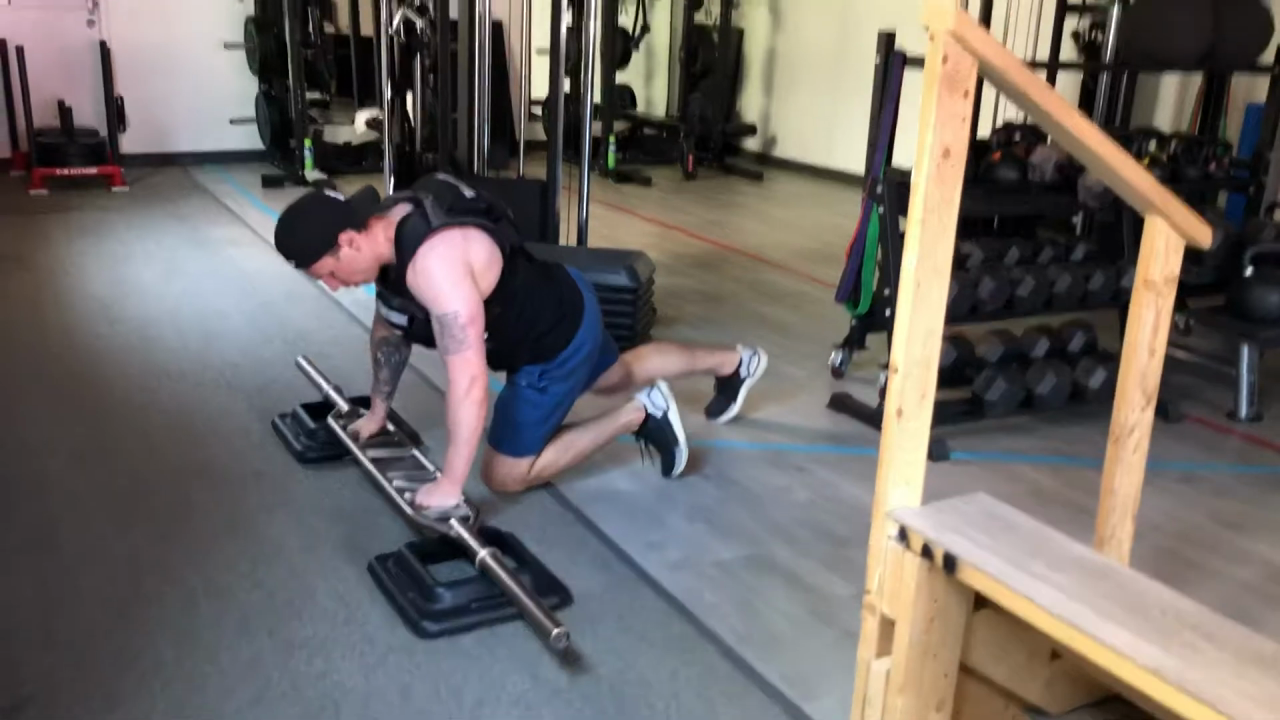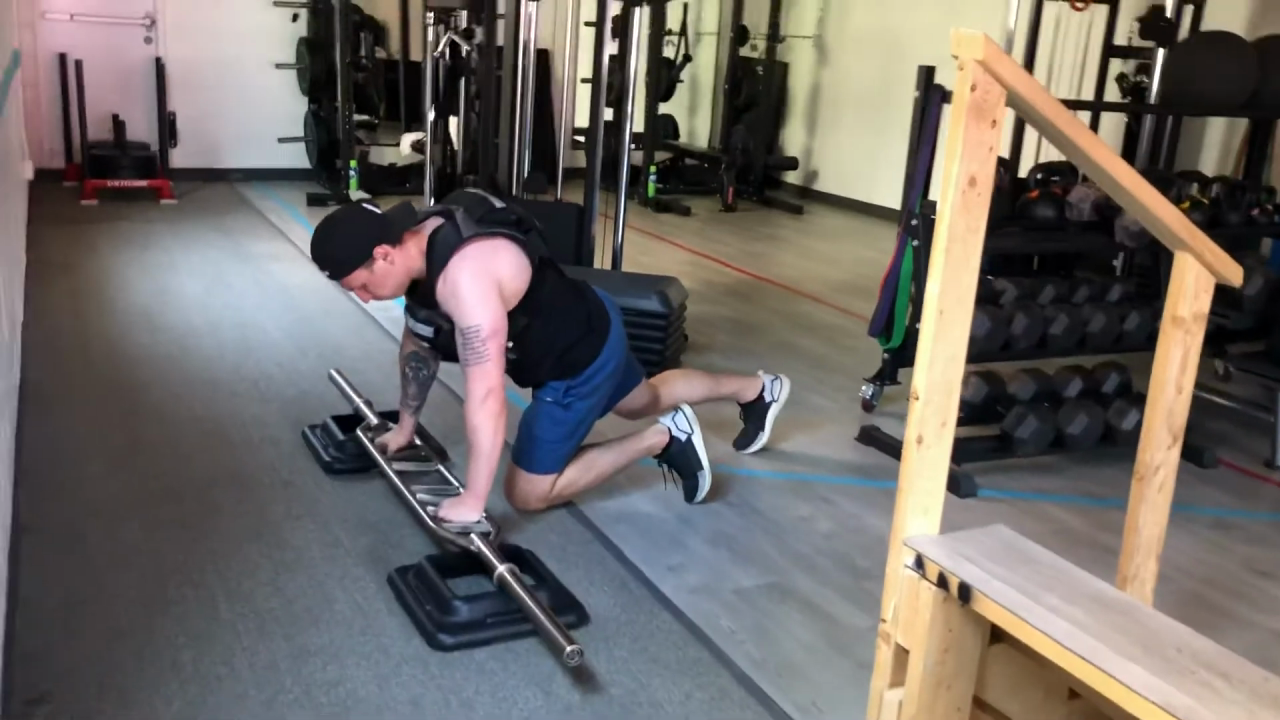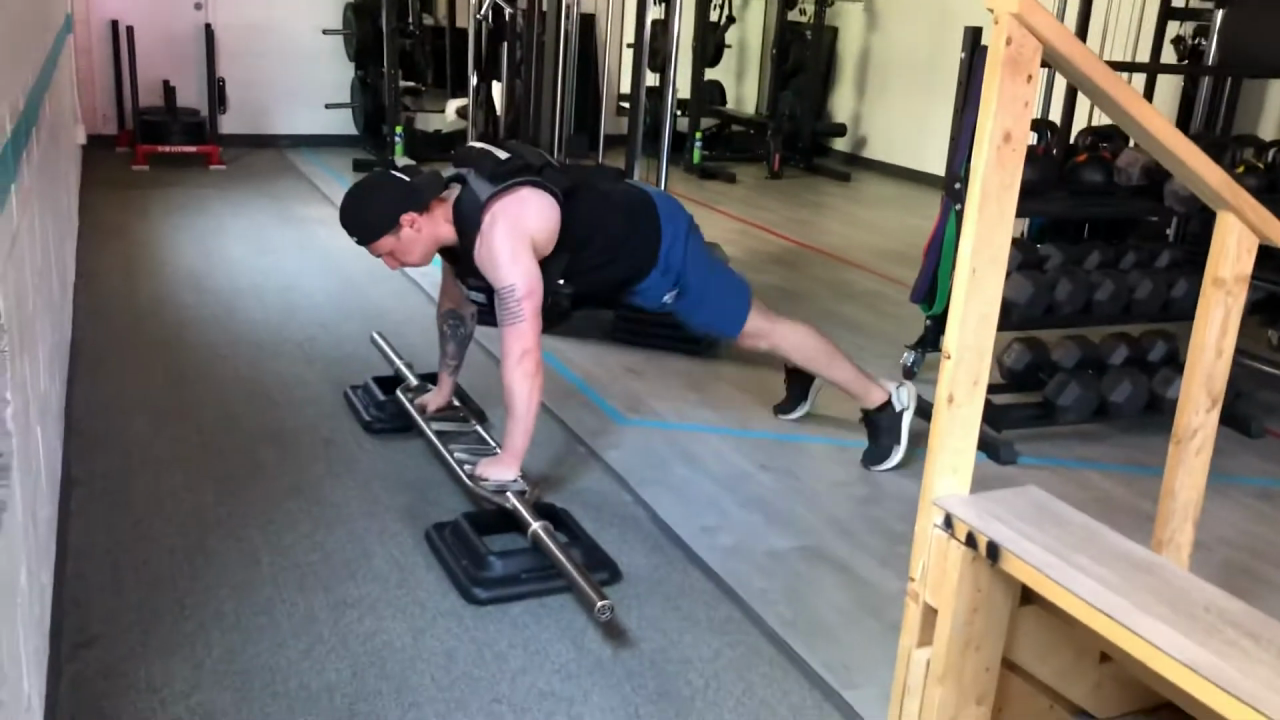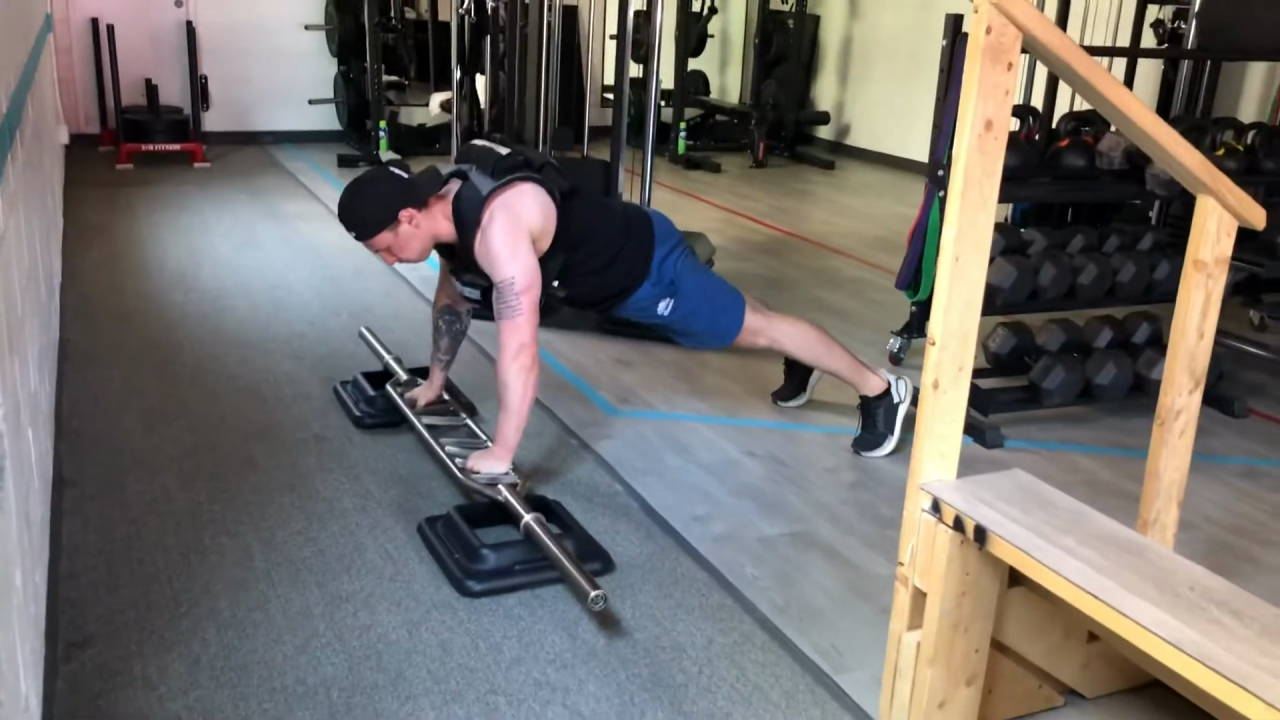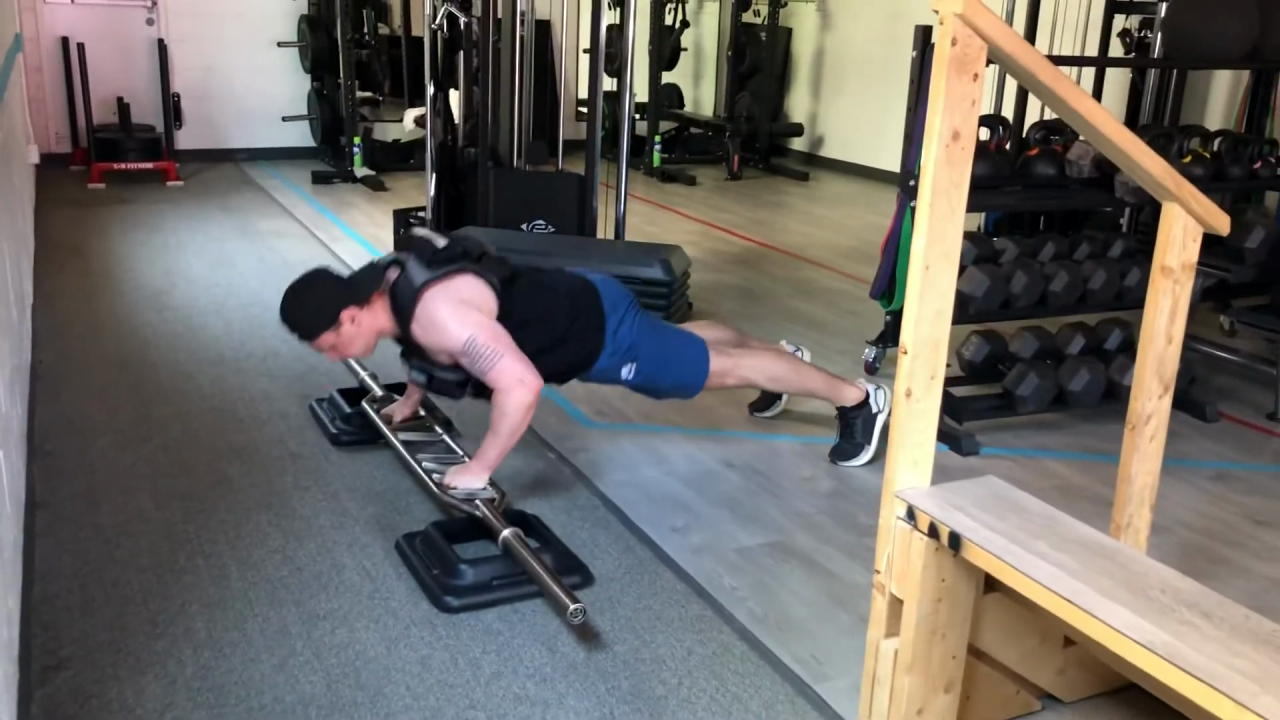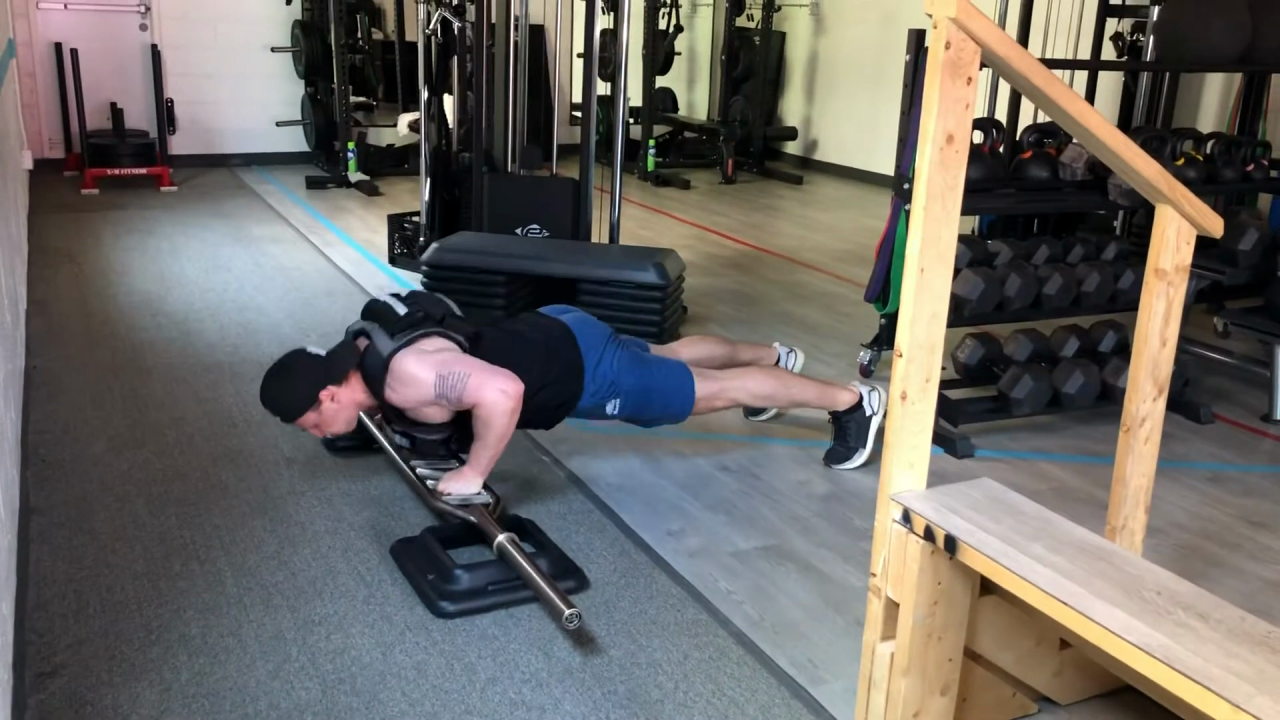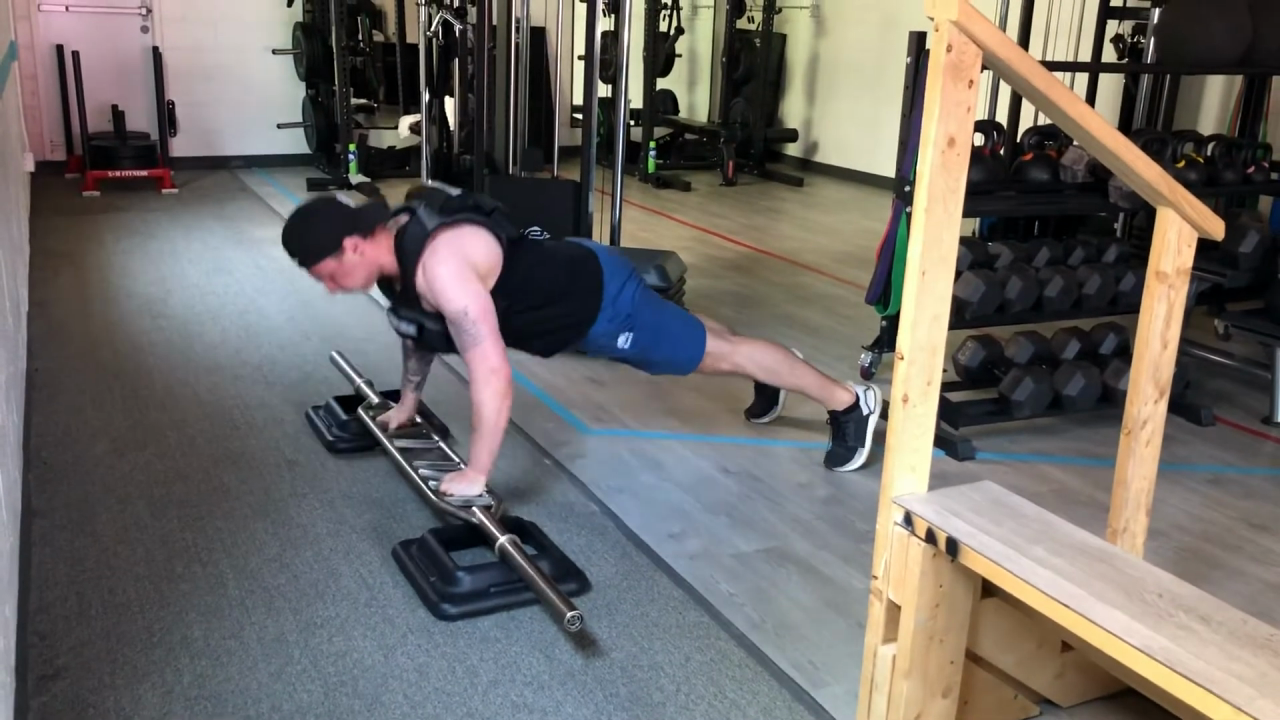
dt=0.5s
person 1, frame 1
left shoulder: (433, 261)
right shoulder: (388, 229)
left elbow: (469, 380)
right elbow: (390, 326)
left wrist: (449, 486)
right wrist: (378, 411)
left hip: (557, 340)
right hip: (559, 307)
left knee: (505, 474)
right knee: (617, 376)
left ankle: (640, 414)
right ankle: (733, 363)
person 1, frame 2
left shoulder: (463, 274)
right shoulder: (419, 246)
left elbow: (487, 394)
right elbow: (418, 342)
left wrist: (472, 502)
right wrist: (406, 424)
left hip: (580, 354)
right hip: (583, 332)
left knee: (528, 494)
right knee: (642, 402)
left ankle: (665, 439)
right ankle: (757, 389)
person 1, frame 3
left shoulder: (497, 233)
right shoulder: (449, 210)
left elbow: (522, 356)
right elbow: (456, 303)
left wrist: (509, 461)
right wrist: (444, 385)
left hip: (654, 244)
right hip: (628, 231)
left knee: (754, 332)
right knee: (729, 309)
left ankle: (883, 401)
right ankle: (805, 370)
person 1, frame 4
left shoulder: (495, 228)
right shoulder: (446, 209)
left elbow: (519, 352)
right elbow: (452, 299)
left wrist: (501, 454)
right wrist: (435, 380)
left hip: (645, 263)
right hip: (614, 264)
left knee: (754, 327)
right knee: (727, 311)
left ankle: (880, 389)
right ankle: (801, 366)
person 1, frame 5
left shoulder: (433, 312)
right shoulder: (392, 285)
left elbow: (520, 386)
left wrist: (478, 469)
right wrist: (411, 397)
left hip: (601, 334)
right hip: (575, 305)
left knee: (722, 371)
right knee: (684, 338)
left ankle: (856, 398)
right ankle: (783, 351)
person 1, frame 6
left shoulder: (403, 376)
right shoulder: (363, 352)
left elbow: (504, 393)
left wrist: (472, 474)
right wrist: (403, 418)
left hip: (582, 371)
right hip: (555, 335)
left knee: (710, 391)
right knee: (669, 354)
left ankle: (851, 400)
right ankle: (771, 355)
person 1, frame 7
left shoulder: (440, 263)
right shoulder: (390, 238)
left elbow: (491, 374)
right elbow: (419, 321)
left wrist: (475, 475)
right wrist: (407, 401)
left hip: (599, 299)
right hip: (568, 287)
left knee: (715, 353)
right knee: (690, 332)
left ankle: (847, 400)
right ankle: (771, 382)
